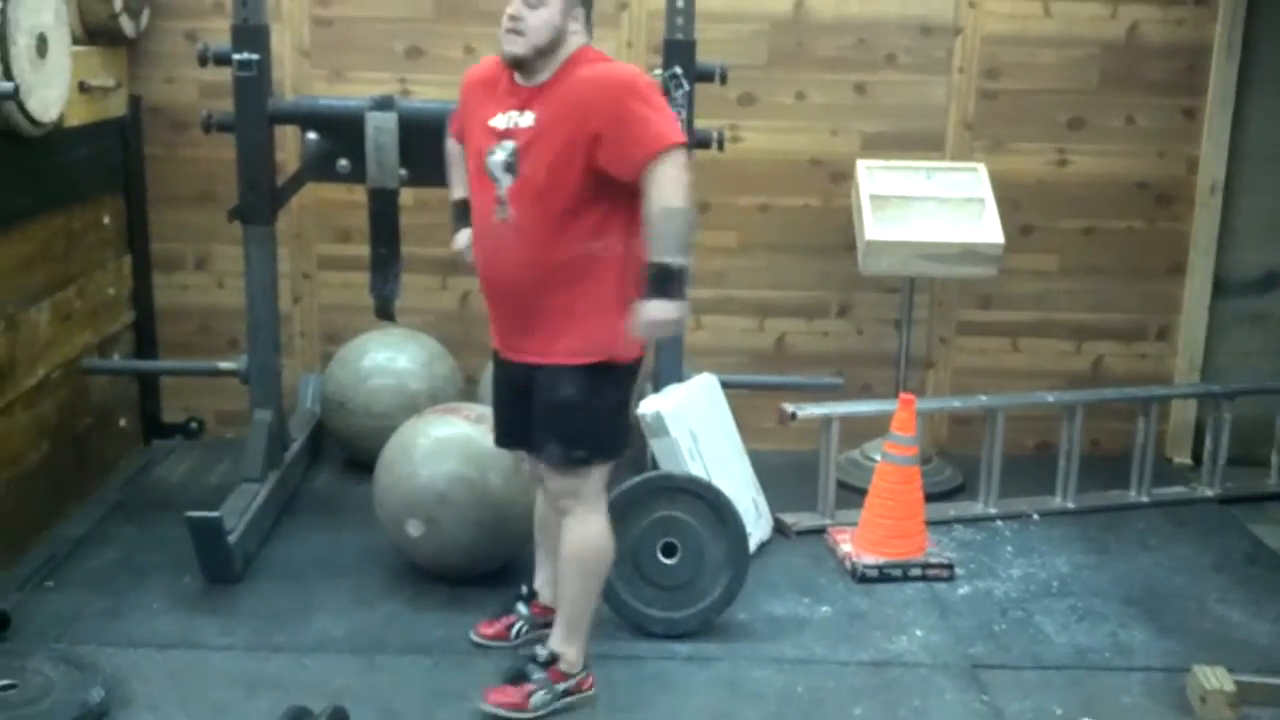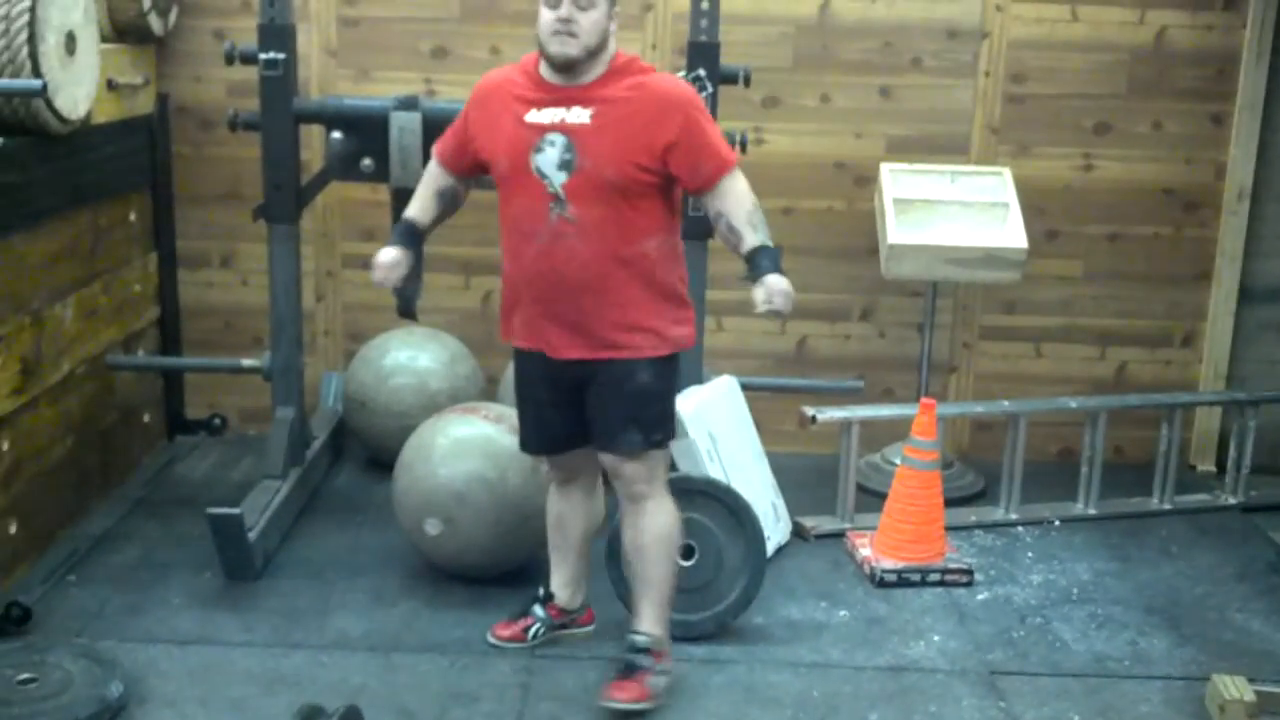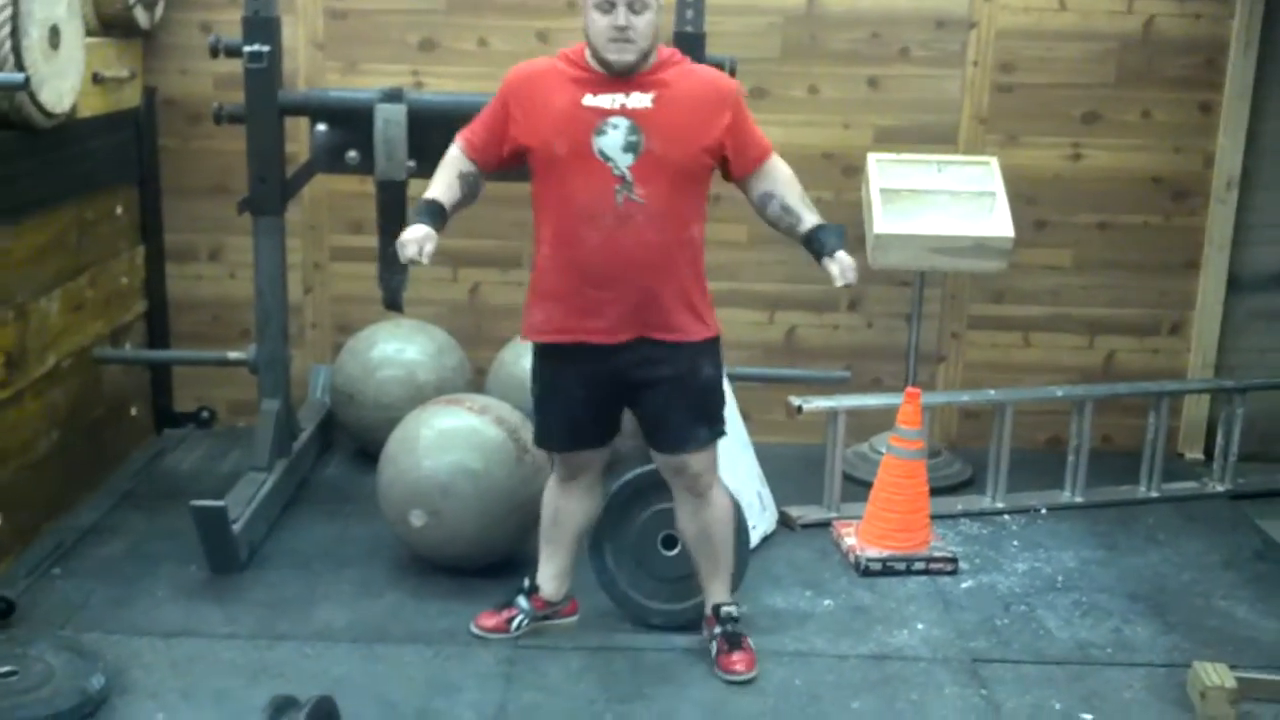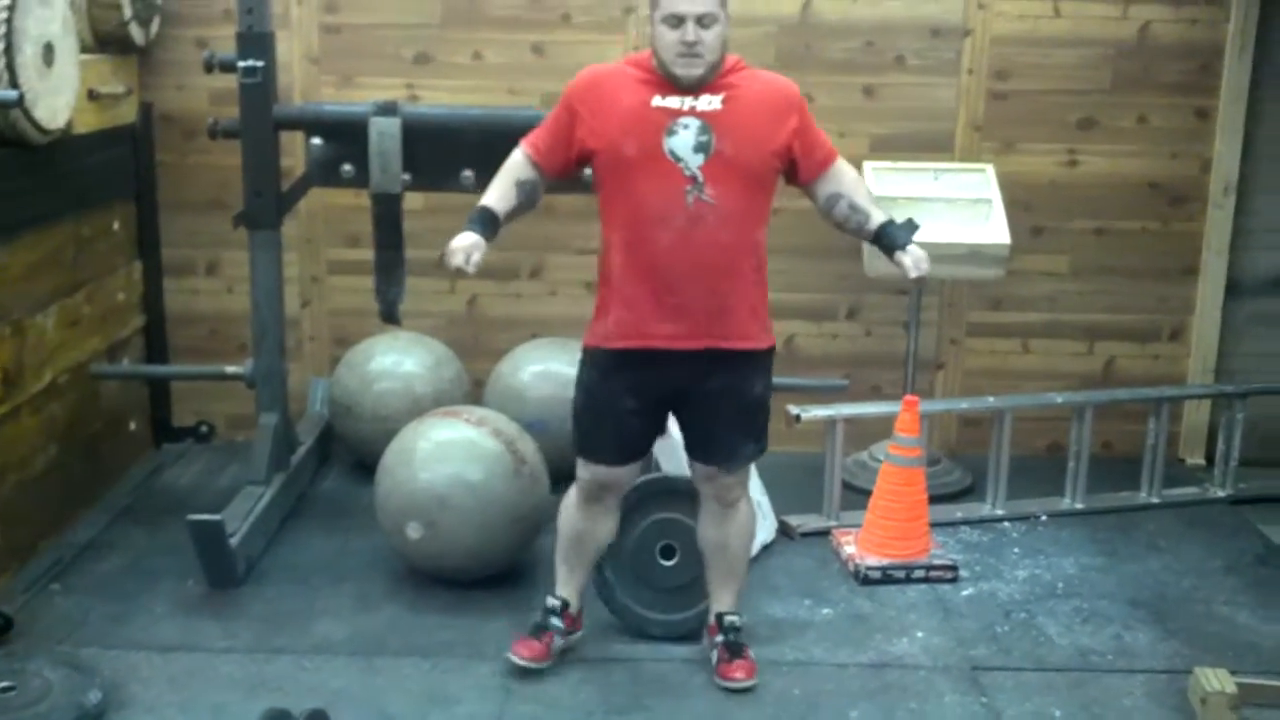
dt=0.3s
person 1, frame 1
left shoulder: (608, 90)
right shoulder: (485, 84)
left elbow: (670, 176)
right elbow: (462, 138)
left wrist: (662, 282)
right wrist: (468, 216)
left hip: (588, 340)
right hip: (519, 337)
left knee: (575, 489)
right knee: (548, 474)
left ankle: (560, 661)
right ankle: (546, 599)
person 1, frame 2
left shoulder: (662, 99)
right shoulder: (495, 94)
left elbow: (721, 182)
right elbow: (447, 170)
left wrist: (763, 260)
right wrist: (406, 236)
left hip: (634, 336)
right hip: (540, 336)
left knee: (639, 480)
right knee: (567, 471)
left ankle: (649, 643)
right ankle: (564, 601)
person 1, frame 3
left shoulder: (710, 92)
right shoulder: (531, 85)
left elbow: (763, 172)
right elbow: (469, 157)
left wrist: (821, 238)
right wrist: (429, 216)
left hip: (677, 331)
right hip: (569, 330)
left knee: (694, 474)
right knee: (572, 468)
left ankle: (722, 613)
right ankle: (548, 594)
person 1, frame 4
left shoulder: (776, 98)
right shoulder: (597, 90)
left elbow: (829, 177)
right elbow: (532, 164)
left wrist: (891, 235)
right wrist: (481, 223)
left hip: (734, 343)
right hip: (625, 338)
left knee: (725, 487)
right knee: (599, 481)
left ankle: (724, 621)
right ankle: (563, 609)
